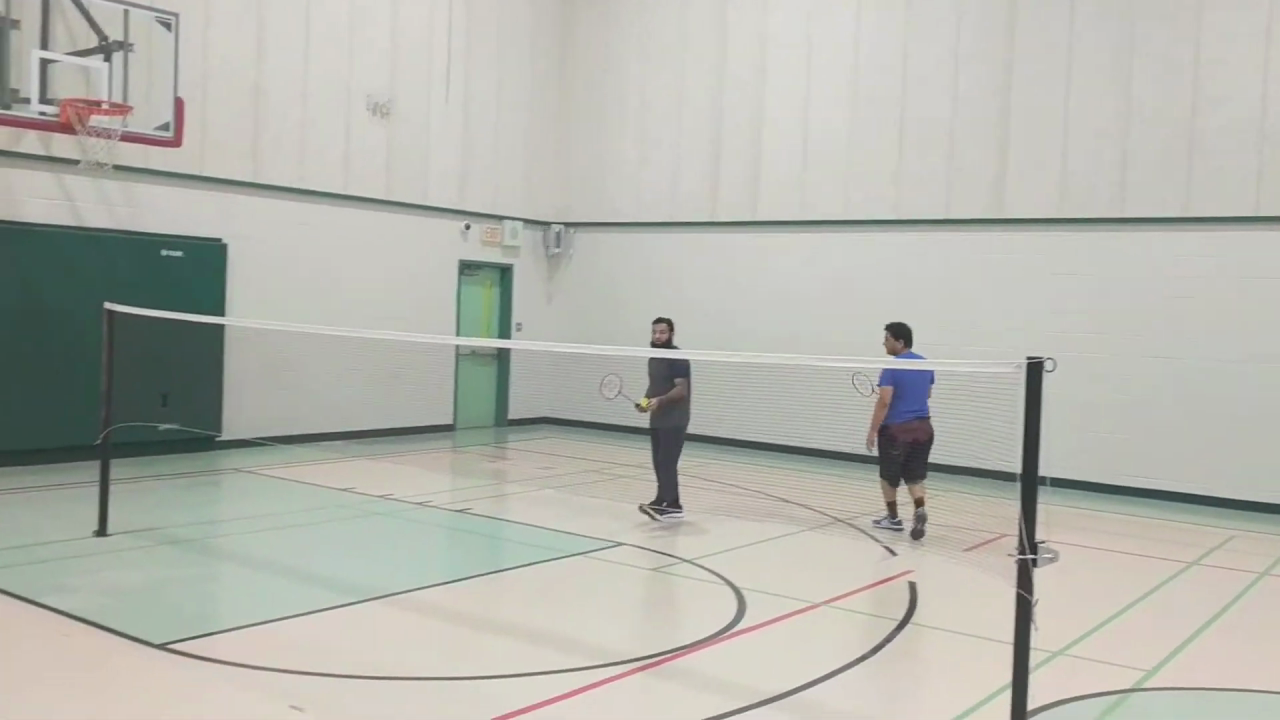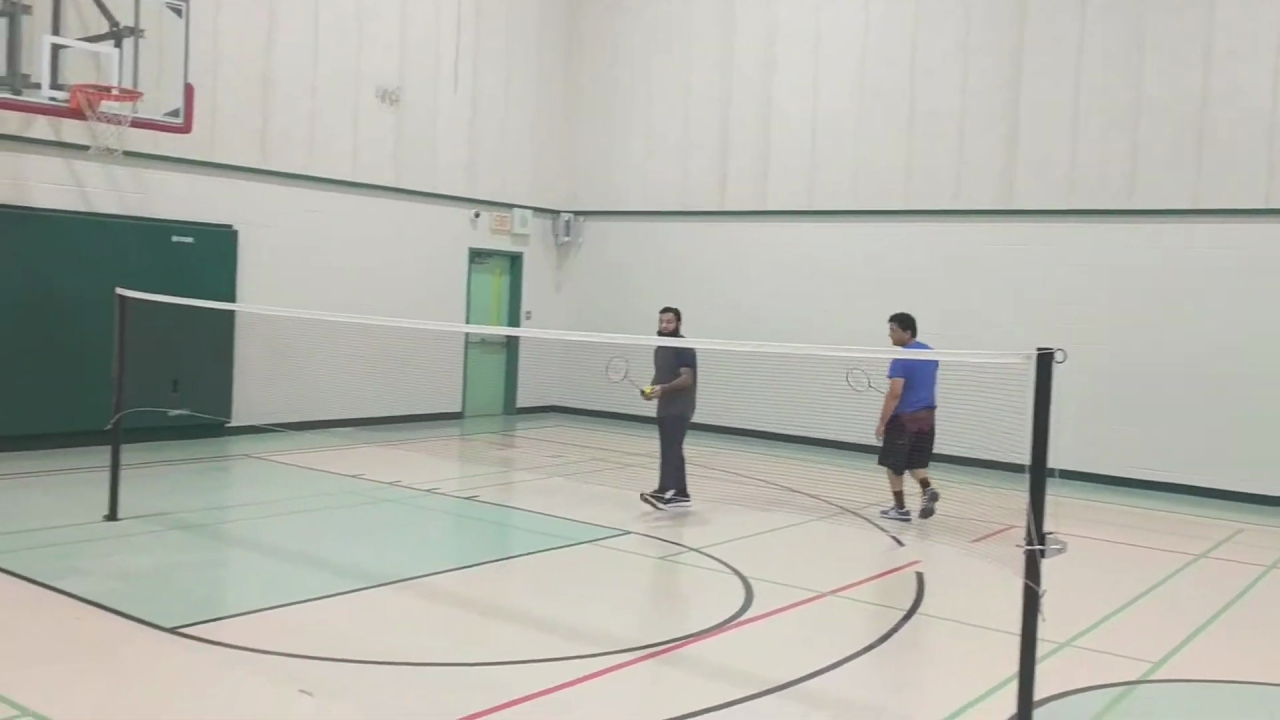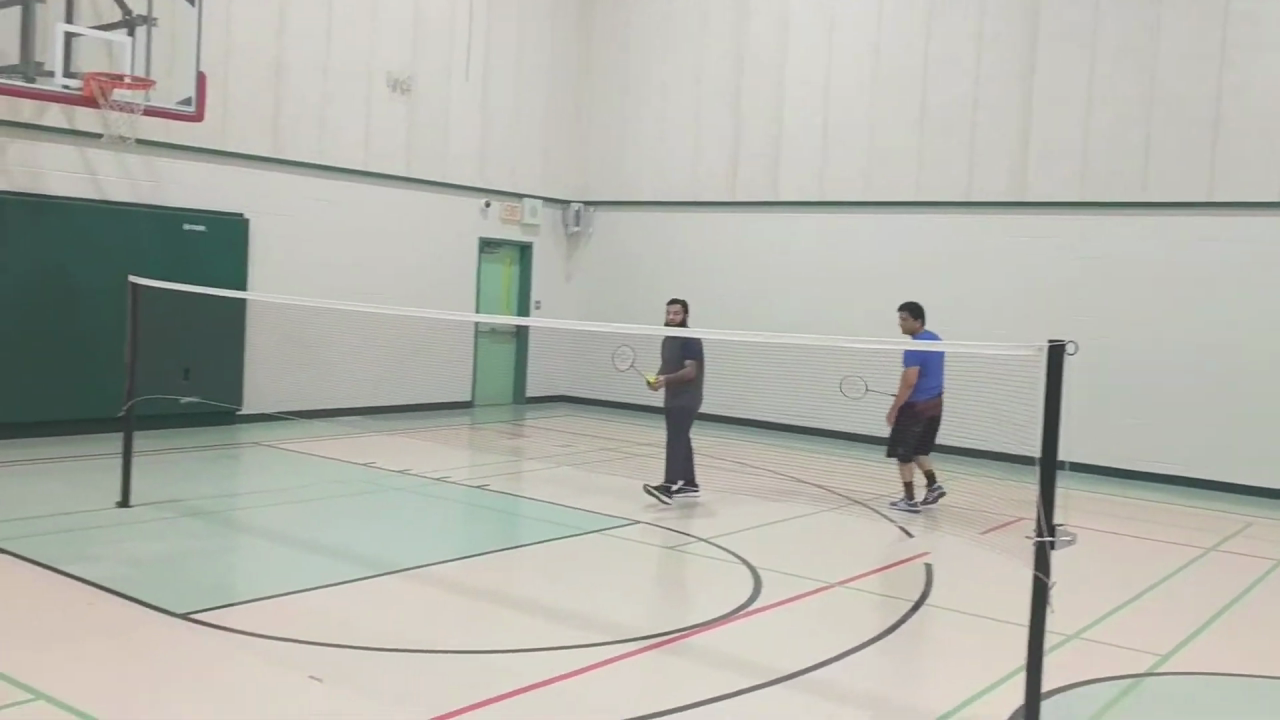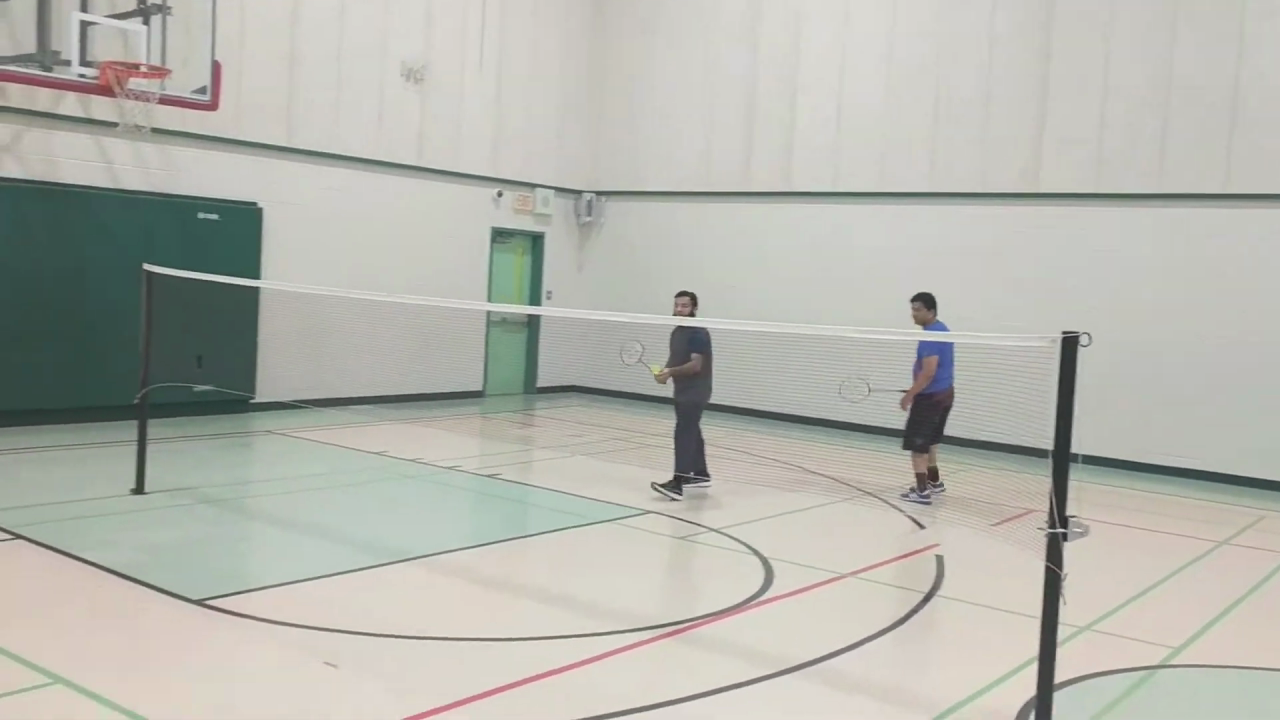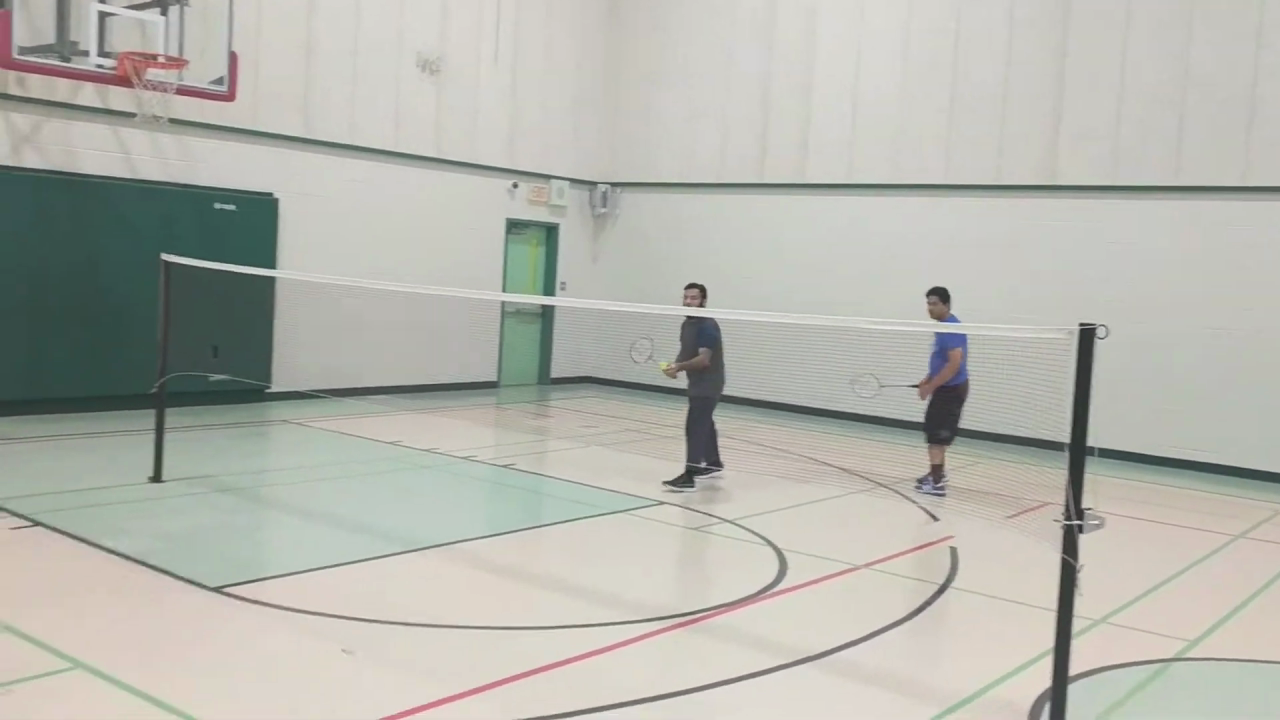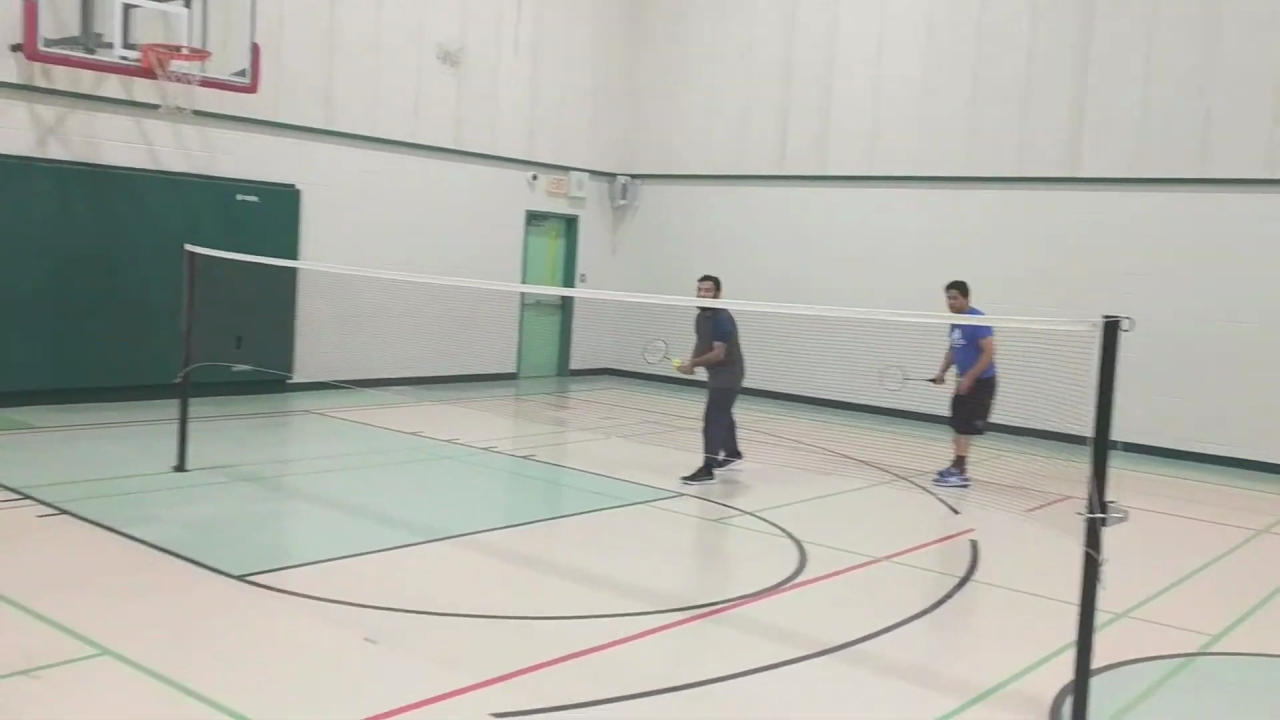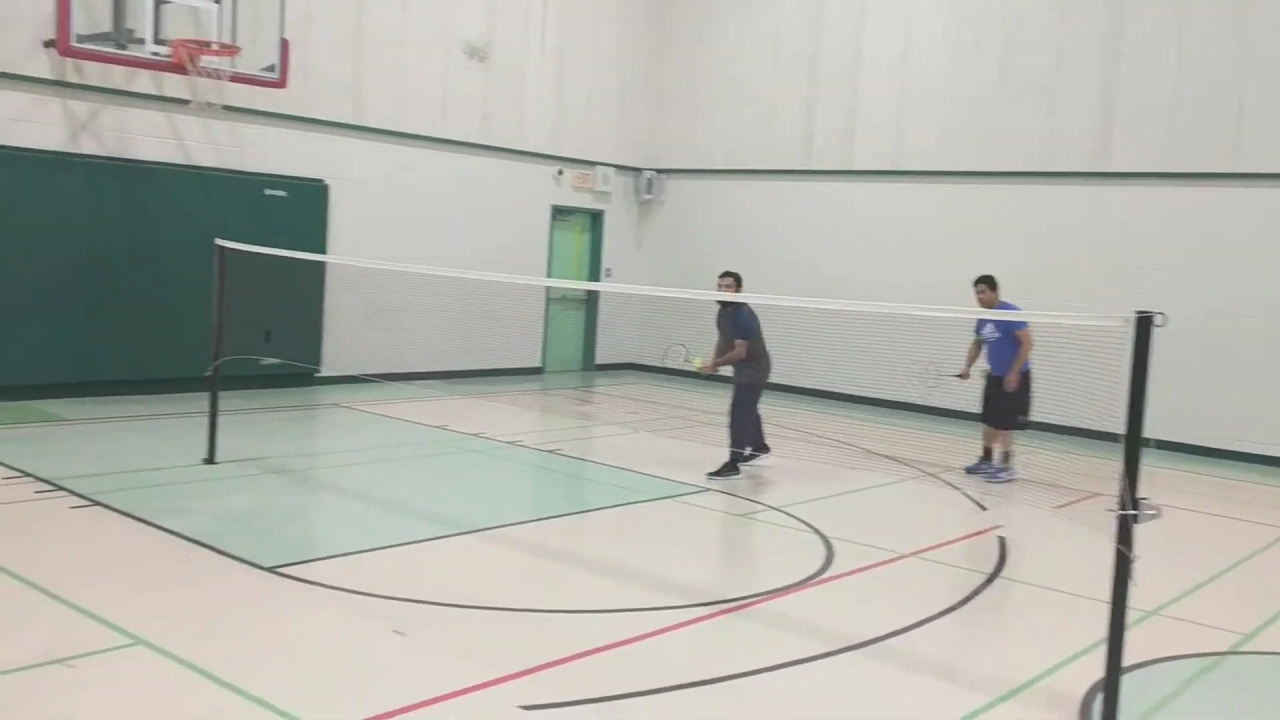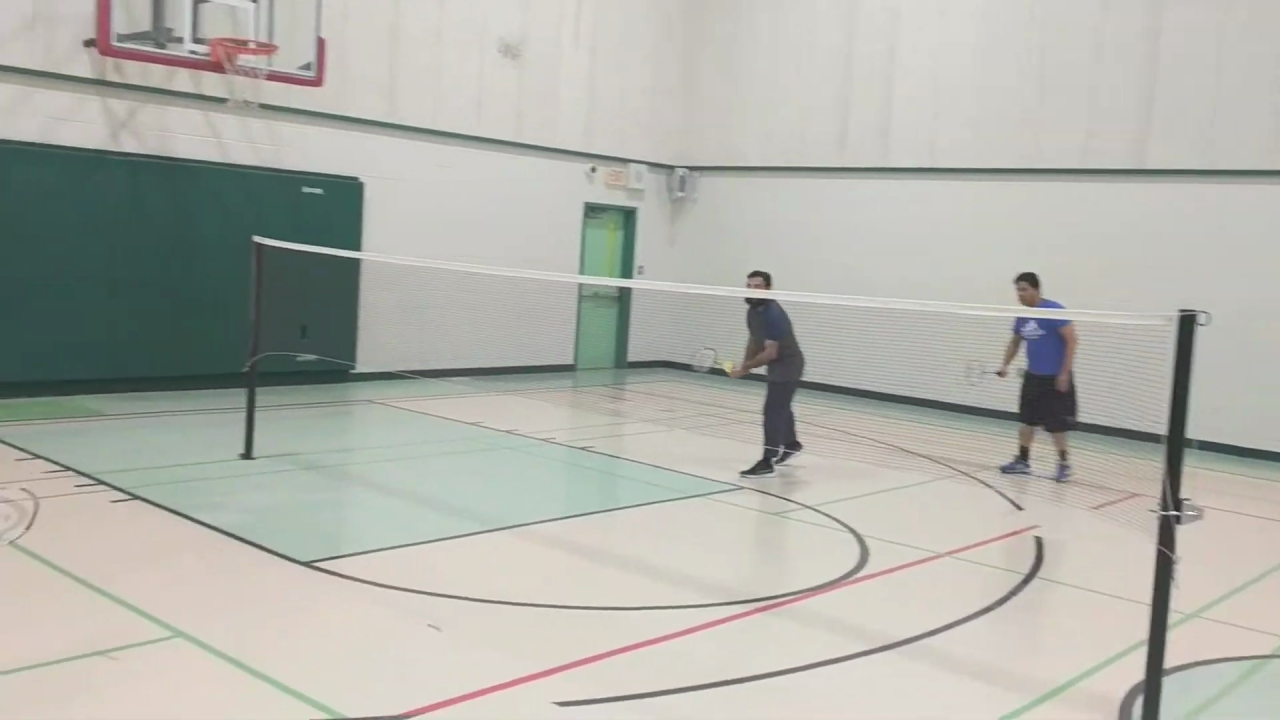
dt=0.1s
person 1, frame 1
left shoulder: (892, 367)
left elbow: (884, 402)
left wrist: (872, 431)
left hip: (896, 428)
right hip: (923, 427)
left knee: (889, 474)
right knee: (915, 477)
left ankle: (893, 518)
right ankle: (919, 512)
person 1, frame 2
left shoulder: (901, 359)
right shoulder: (930, 353)
left elbow: (894, 394)
left wrist: (882, 422)
left hip: (904, 418)
right hip: (927, 416)
left knee: (893, 463)
right knee: (917, 463)
left ankle: (901, 508)
right ankle: (928, 490)
person 1, frame 3
left shoulder: (916, 347)
right shoulder: (934, 339)
left elbow: (909, 382)
left wrist: (894, 409)
left hip: (916, 405)
right hip: (933, 402)
left knee: (902, 452)
right knee: (919, 449)
left ankle: (910, 500)
right ankle: (933, 485)
person 1, frame 4
left shoulder: (930, 336)
right shoulder: (940, 330)
left elbow: (928, 371)
left wrist: (909, 396)
right wrist: (916, 390)
left hip: (931, 396)
right hip: (944, 393)
left knee: (917, 443)
right knee: (928, 440)
left ankle: (923, 491)
right ankle: (934, 481)
person 1, frame 5
left shoulder: (952, 329)
right shoulder: (942, 327)
left elbow: (955, 363)
left wrist: (931, 385)
right wrist: (926, 379)
left hip: (951, 389)
right hip: (944, 388)
left knee: (936, 435)
right knee: (936, 433)
left ankle: (937, 482)
right ankle: (937, 474)
person 1, frame 6
right shoulder: (957, 322)
left elbow: (989, 352)
right elbow: (954, 350)
left wrist: (968, 378)
right wrist: (942, 371)
left hip: (980, 382)
right hip: (967, 380)
left knee: (965, 426)
right knee: (960, 424)
left ankle: (960, 473)
right ankle: (958, 466)
person 1, frame 7
left shoulder: (1011, 313)
right shoulder: (983, 318)
left elbow: (1027, 343)
right elbow: (977, 344)
left wrist: (1014, 373)
right wrist: (967, 367)
left hip: (1014, 378)
right hip: (995, 376)
left knee: (1006, 422)
right knee: (990, 420)
left ankle: (1006, 466)
right ankle: (986, 461)
person 1, frame 8
left shoulder: (1054, 310)
right shoulder: (1022, 317)
left elbow: (1071, 340)
right elbow: (1015, 342)
left wrist: (1065, 372)
right wrist: (1006, 364)
left hip: (1056, 376)
right hip: (1033, 375)
left knee: (1056, 423)
right knee: (1027, 419)
left ankle: (1063, 464)
right ankle: (1022, 460)
person 2, frame 1
left shoulder: (678, 358)
right shoulder: (653, 360)
left elbow: (682, 389)
left wrist: (660, 400)
right wrist: (646, 401)
left hip: (675, 419)
right hip: (657, 418)
left knee: (667, 461)
right knee: (660, 462)
left ankle: (661, 504)
right ankle: (673, 504)
person 2, frame 2
left shoulder: (684, 348)
right shoulder: (660, 349)
left elbow: (686, 378)
left wrist: (664, 388)
right wrist: (652, 389)
left hip: (680, 408)
right hip: (664, 407)
left knee: (670, 449)
right knee: (670, 450)
left ankle: (663, 493)
right ankle: (680, 493)
person 2, frame 3
left shoulder: (690, 340)
right shoulder: (667, 340)
left elbow: (691, 371)
left wrist: (666, 379)
right wrist: (658, 379)
left hip: (687, 398)
right hip: (672, 398)
left knee: (675, 440)
right knee: (681, 440)
left ankle: (668, 487)
right ankle: (689, 484)
person 2, frame 4
left shoulder: (698, 332)
right shoulder: (676, 332)
left elbow: (696, 365)
left wrist: (671, 372)
right wrist: (665, 372)
left hip: (696, 392)
right hip: (682, 390)
left knee: (684, 434)
right knee: (691, 432)
left ankle: (677, 483)
right ankle: (701, 474)
person 2, frame 5
left shoulder: (707, 326)
right shoulder: (687, 324)
left elbow: (704, 359)
left wrist: (679, 366)
right wrist: (676, 366)
left hip: (708, 382)
right hip: (696, 382)
left knee: (694, 426)
right knee: (704, 423)
left ankle: (689, 477)
right ankle: (714, 463)
person 2, frame 6
left shoulder: (722, 318)
right shoulder: (701, 317)
left elbow: (719, 353)
left wrist: (694, 363)
right wrist: (691, 362)
left hip: (728, 374)
right hip: (717, 374)
left knee: (714, 418)
right knee: (722, 415)
left ankle: (707, 469)
right ankle: (732, 453)
person 2, frame 7
left shoulder: (743, 315)
right shoulder: (723, 312)
left elbow: (740, 351)
right elbow: (724, 340)
left wrist: (715, 363)
right wrist: (715, 361)
left hip: (754, 368)
right hip: (743, 368)
left knee: (739, 413)
right knee: (747, 410)
left ankle: (734, 465)
right ankle: (759, 446)
person 2, frame 8
left shoulder: (773, 314)
right shoulder: (753, 311)
left elbow: (771, 352)
right elbow: (754, 340)
left wrist: (746, 366)
right wrist: (745, 363)
left hip: (787, 366)
right hip: (778, 366)
left knee: (773, 411)
right knee: (780, 408)
left ankle: (767, 463)
right ankle: (791, 444)
